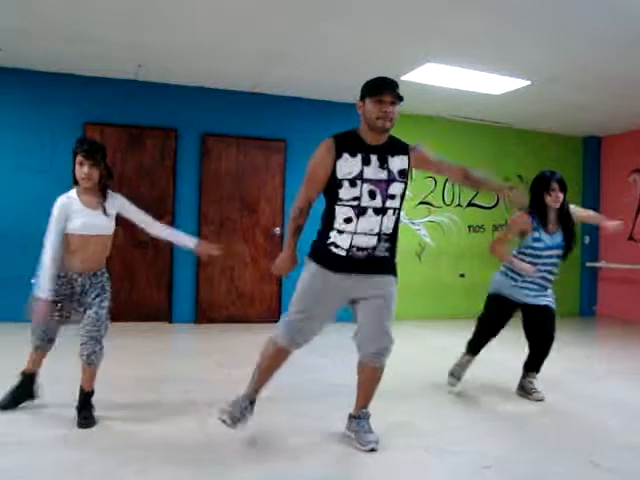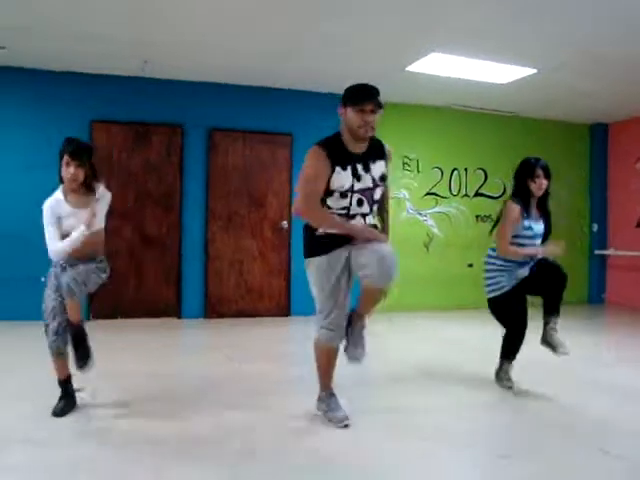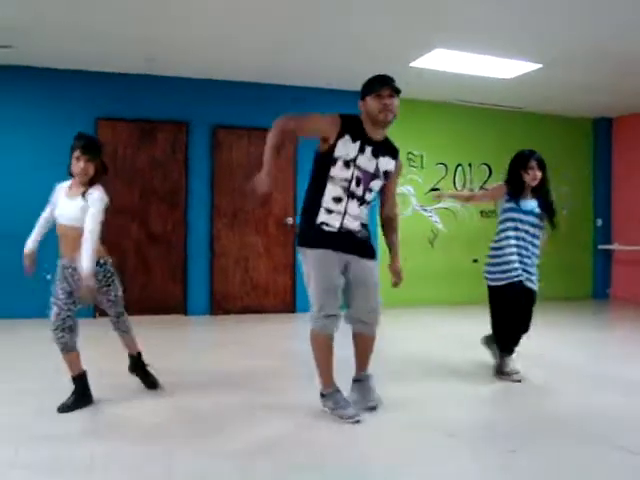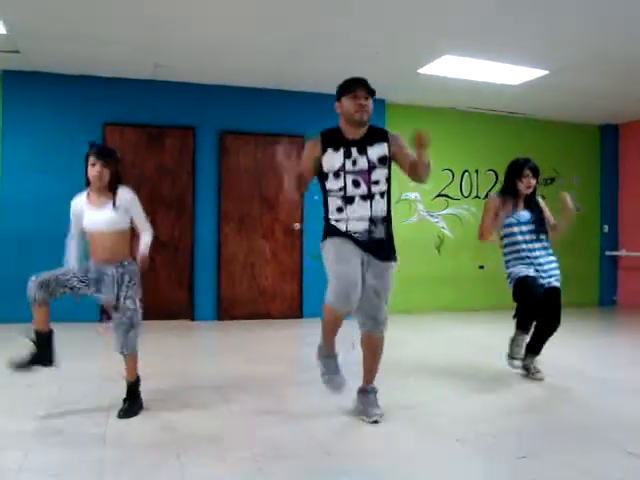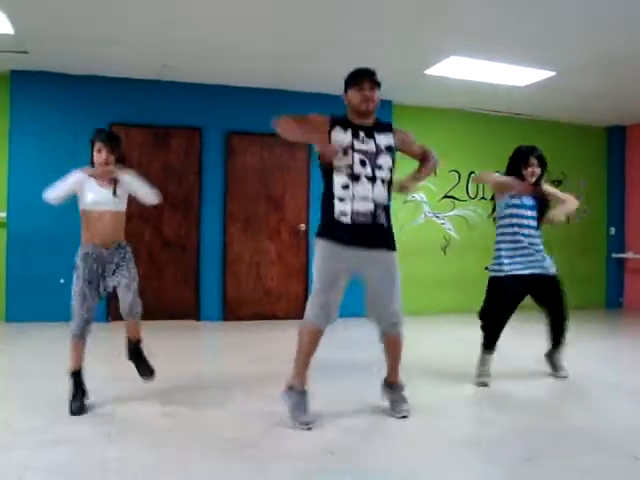
dt=0.5s
person 1, frame 1
left shoulder: (408, 154)
right shoulder: (333, 148)
left elbow: (456, 172)
right elbow: (304, 200)
left wrist: (500, 188)
right wrist: (288, 249)
left hip: (379, 271)
right hip: (329, 264)
left knee: (376, 348)
right knee: (291, 333)
left ankle: (358, 418)
right ankle: (249, 397)
person 1, frame 2
left shoulder: (382, 151)
right shoulder: (320, 155)
right elbow: (305, 206)
left wrist: (384, 229)
right wrist: (354, 228)
left hip: (364, 236)
right hip: (324, 247)
left knee: (384, 264)
right knee: (330, 323)
left ankle: (355, 322)
right ankle: (326, 396)
person 1, frame 3
left shoulder: (392, 157)
right shoulder: (336, 127)
left elbow: (388, 212)
right elbow: (283, 125)
left wrist: (395, 257)
right wrist: (268, 166)
left hip: (359, 244)
right hip: (320, 240)
left knee: (366, 316)
right knee: (325, 315)
left ankle: (362, 379)
right ankle: (329, 391)
person 1, frame 4
left shoulder: (388, 141)
right shoulder: (319, 145)
left elbow: (420, 176)
right elbow: (296, 189)
left wrist: (421, 153)
right wrist: (289, 170)
left hip: (380, 246)
right hip: (341, 240)
left knee: (374, 321)
right knee: (346, 294)
left ankle: (367, 392)
right ankle: (326, 348)
person 1, frame 5
left shoulder: (391, 134)
right shoulder: (328, 126)
left elbow: (429, 156)
right elbow: (282, 124)
left wrist: (415, 178)
right wrist: (322, 144)
left hip: (379, 240)
right hip: (335, 239)
left knee: (389, 318)
right knee: (320, 311)
left ankle: (393, 386)
right ankle: (295, 389)
person 2, frame 1
left shoulder: (113, 200)
right shoulder: (65, 202)
left elbow: (151, 225)
right elbow: (50, 250)
left wrist: (193, 243)
right wrist: (43, 294)
left hip: (96, 282)
right hip: (64, 279)
left knee: (92, 344)
right knee: (43, 335)
left ankle: (85, 402)
right ankle: (26, 385)
person 2, frame 2
left shoulder: (102, 194)
right shoulder: (52, 204)
right elbow: (54, 250)
right wrist: (81, 230)
left hip: (93, 265)
right hip: (63, 266)
left knee: (69, 281)
right knee: (53, 330)
left ankle: (79, 335)
right ankle: (67, 393)
person 2, frame 3
left shoulder: (97, 194)
right shoulder: (61, 189)
left elbow: (92, 231)
right elbow: (47, 217)
left wrist: (87, 273)
right wrist: (31, 246)
left hip: (98, 267)
right hip: (67, 269)
left knee: (119, 317)
right knee: (61, 329)
left ankle: (137, 363)
right ankle: (81, 390)
person 2, frame 4
left shoulder: (125, 195)
right shoulder: (78, 203)
left elbow: (145, 229)
right elbow: (75, 238)
left wrist: (144, 251)
right wrist: (73, 271)
left hip: (123, 270)
right hip: (91, 270)
left knee: (127, 331)
right knee: (38, 285)
left ankle: (133, 394)
right ankle: (44, 350)
person 2, frame 5
left shoulder: (125, 180)
right shoulder: (80, 180)
left elbow: (153, 199)
right elbow: (51, 197)
left wrist: (125, 175)
right wrist: (79, 176)
left hip: (120, 254)
right hip: (88, 256)
left knee: (129, 301)
right knee: (80, 319)
left ankle: (135, 349)
right ankle: (78, 387)
person 3, frame 1
left shoulder: (568, 214)
right shoulder: (526, 218)
left elbow: (587, 215)
right elbow: (500, 250)
left wrist: (604, 222)
right wrist: (515, 263)
left hip: (540, 292)
right hip: (512, 284)
left knee: (543, 338)
right knee: (489, 326)
left ankle: (527, 381)
right ankle: (468, 357)
person 3, frame 2
left shoulder: (539, 207)
right shoulder: (514, 208)
right elbow: (502, 249)
left wrist: (542, 253)
right wrist: (540, 251)
left hip: (529, 267)
right hip: (503, 274)
left knee: (556, 276)
right knee: (516, 323)
left ankle: (549, 329)
right ankle: (504, 367)
person 3, frame 3
left shoulder: (542, 198)
right shoulder: (505, 190)
right elbow: (473, 197)
right wrist: (449, 194)
left hip: (527, 268)
right hip: (503, 266)
left knee: (521, 320)
right knee: (506, 315)
left ankle: (496, 341)
right ankle: (504, 362)
person 3, frame 4
left shoulder: (537, 203)
right shoulder: (497, 201)
left elbow: (555, 230)
right elbow: (483, 235)
left wrist: (568, 213)
right wrist: (499, 216)
left hip: (547, 268)
right hip: (521, 267)
left knee: (552, 320)
right knee: (534, 300)
left ankle: (530, 359)
right ankle: (520, 335)
person 3, frame 5
left shoulder: (542, 191)
right shoulder: (502, 186)
left elbow: (572, 202)
right elbow: (480, 178)
left wrist: (561, 211)
right wrist: (510, 182)
left hip: (537, 262)
right hip: (507, 264)
left knee: (557, 310)
right knee: (496, 313)
left ankle: (555, 355)
right ankle: (485, 361)
